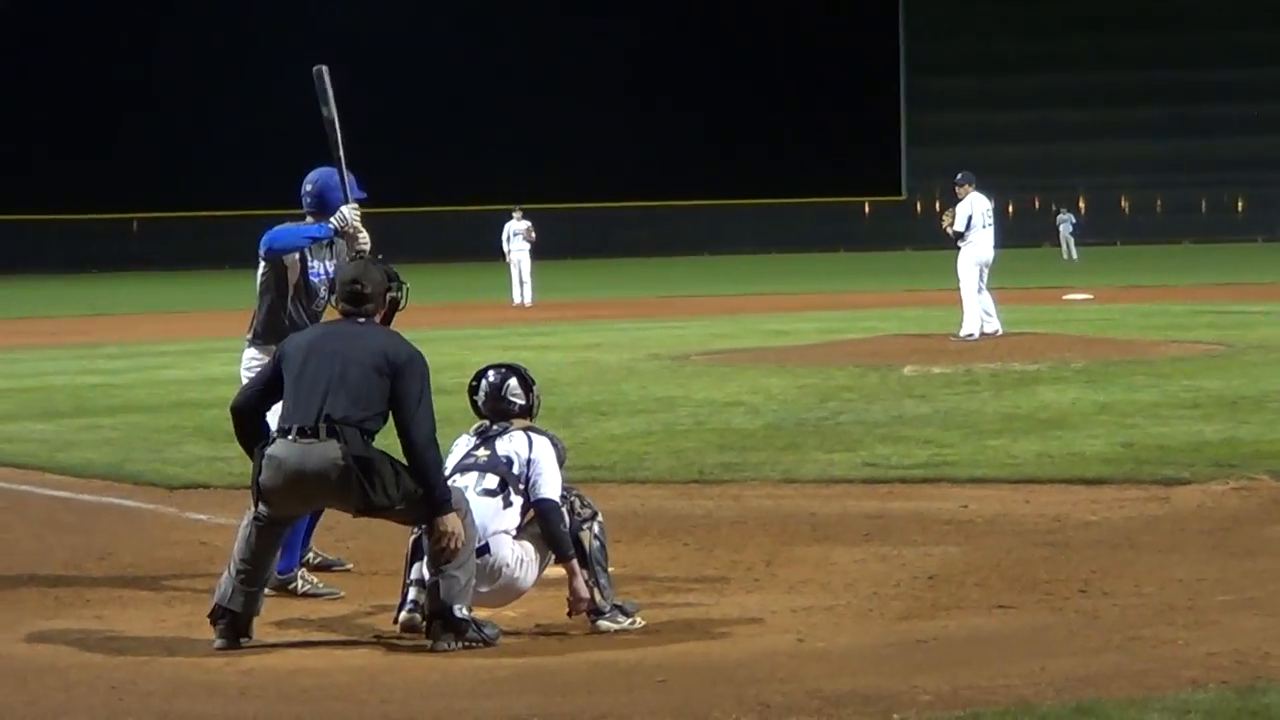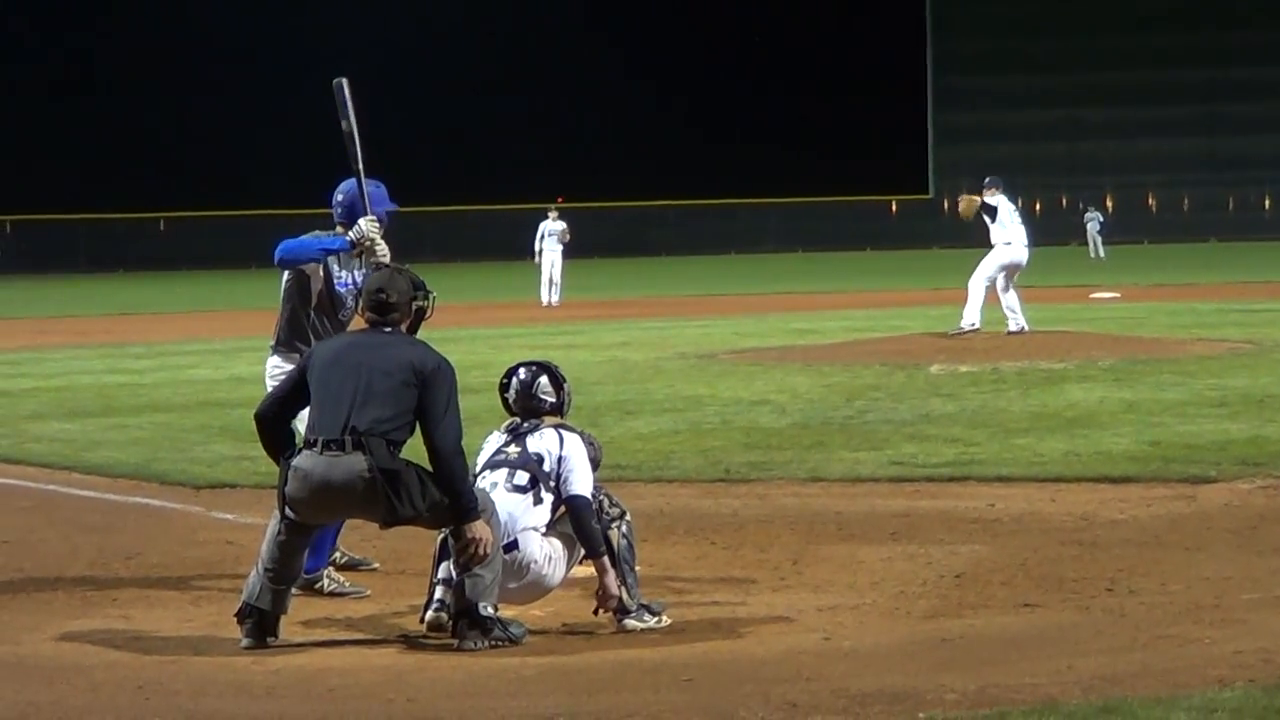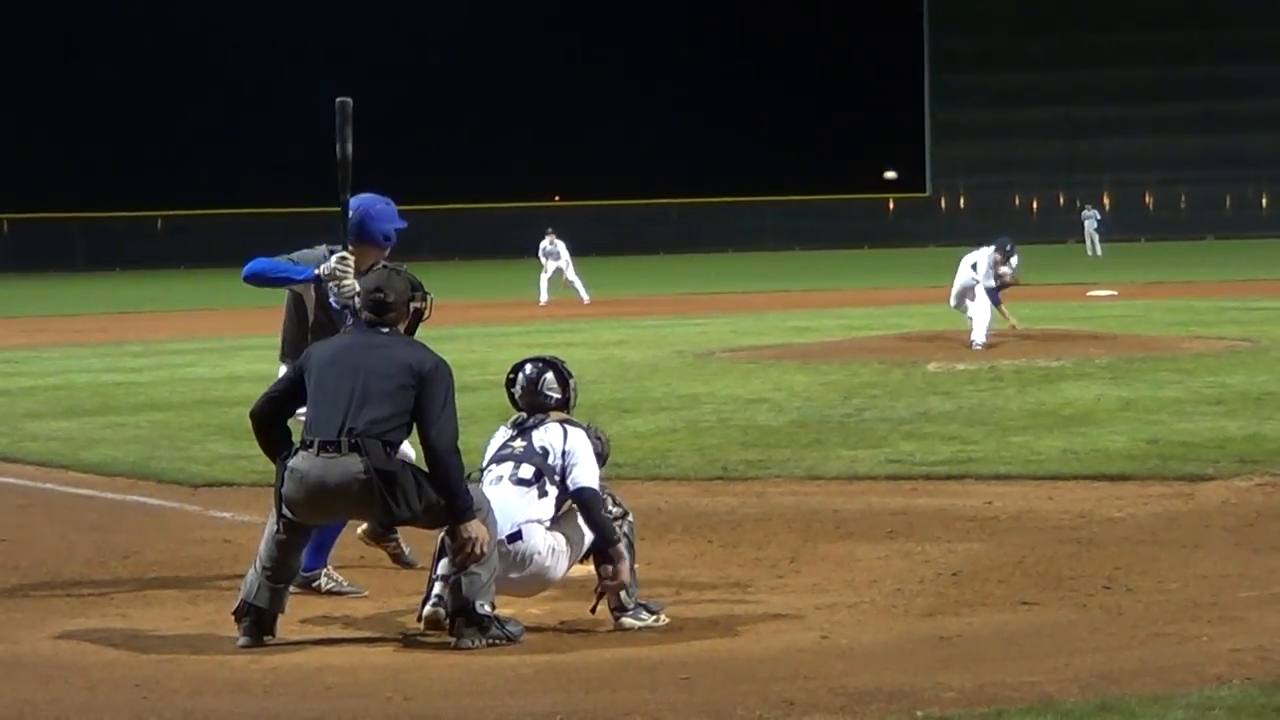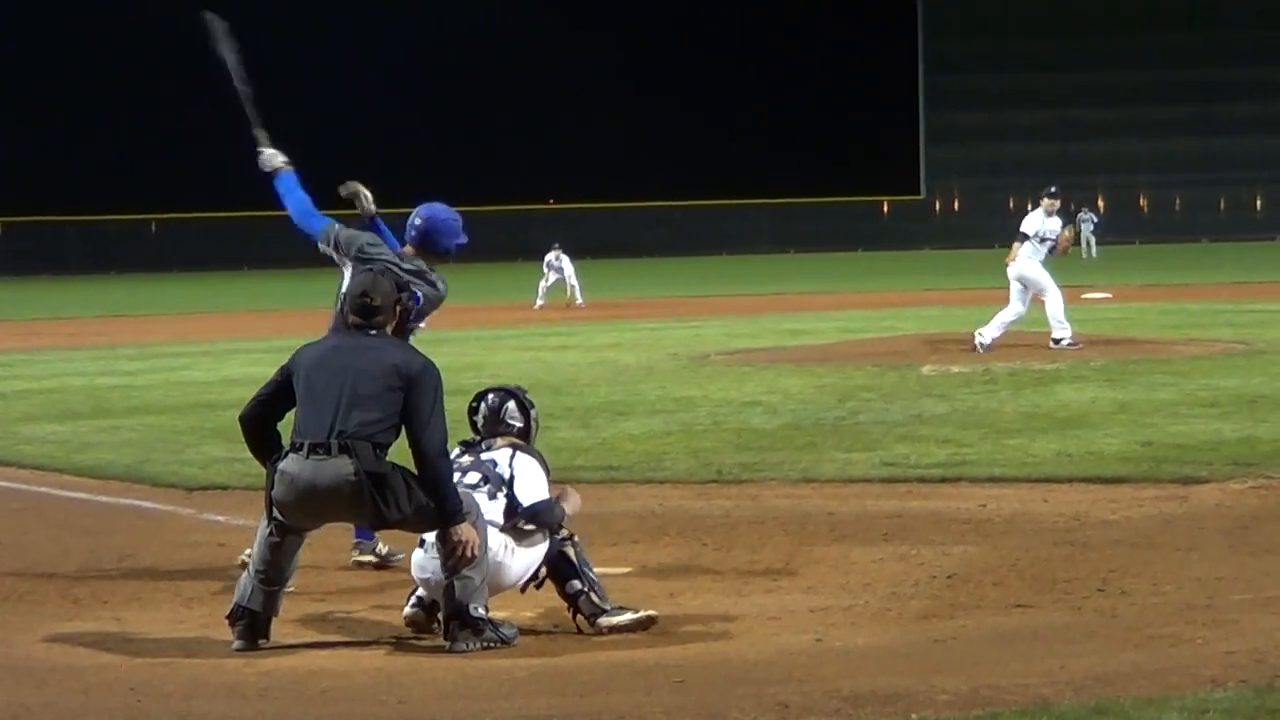
dt=0.7s
person 1, frame 1
left shoulder: (335, 244)
right shoulder: (288, 239)
right elbow: (271, 244)
left wrist: (360, 254)
right wrist: (331, 227)
right hip: (271, 364)
left ankle: (300, 550)
right ankle: (284, 572)
person 1, frame 2
left shoulder: (361, 254)
right shoulder: (317, 247)
right elbow: (283, 254)
left wrist: (382, 265)
right wrist: (348, 242)
right hip: (294, 371)
left ankle: (327, 548)
right ankle: (312, 572)
person 1, frame 3
right shoulder: (313, 261)
right elbow: (252, 271)
left wrist: (357, 296)
right wrist: (318, 275)
left knee: (401, 458)
left ankle: (381, 529)
right ankle: (310, 572)
person 1, frame 4
left shoulder: (365, 249)
right shoulder: (436, 291)
left elbow: (306, 218)
left wrist: (279, 168)
right wrist: (373, 217)
left ankle: (367, 544)
person 2, frame 1
left shoulder: (298, 341)
right shoulder: (399, 350)
left elbow: (244, 407)
right elbow: (418, 437)
left wrist: (266, 464)
right wrist: (443, 508)
left hip: (283, 462)
right hip: (343, 462)
left knee: (265, 514)
right knee: (452, 506)
left ankle: (229, 621)
right ankle: (452, 621)
person 2, frame 2
left shoulder: (324, 350)
right shoulder: (428, 361)
left elbow: (268, 415)
right elbow: (445, 446)
left wrist: (294, 469)
right wrist: (469, 516)
left hip: (309, 475)
right hip: (372, 475)
left knee: (290, 514)
right knee: (479, 508)
left ankle: (257, 620)
right ankle: (478, 620)
person 2, frame 3
left shoulder: (321, 350)
right shoulder: (425, 361)
left elbow: (263, 414)
right elbow: (441, 446)
left wrist: (291, 468)
right wrist: (465, 517)
left hip: (307, 477)
right hip: (369, 478)
left knee: (287, 514)
right knee: (475, 507)
left ankle: (254, 619)
right ankle: (474, 619)
person 2, frame 4
left shoulder: (310, 353)
right shoulder: (413, 363)
left elbow: (253, 418)
right elbow: (429, 448)
right wrist: (456, 519)
left hip: (297, 480)
right hip: (358, 479)
left knee: (280, 518)
right knee: (463, 509)
left ankle: (247, 623)
right ankle: (468, 623)
person 3, frame 1
left shoulder: (463, 443)
right shoulder: (535, 442)
right elbow: (549, 515)
right wrist: (575, 576)
right hip: (501, 575)
right knee: (576, 507)
left ankle: (414, 606)
right ankle: (603, 610)
person 3, frame 2
left shoulder: (494, 440)
right shoulder: (566, 439)
right elbow: (580, 512)
right wrist: (606, 572)
right hip: (530, 573)
right knee: (606, 507)
left ankle: (441, 605)
right ankle: (630, 609)
person 3, frame 3
left shoulder: (502, 435)
right shoulder: (571, 433)
right elbow: (588, 499)
right wrist: (620, 555)
right hip: (533, 564)
right knee: (609, 507)
left ankle: (438, 602)
right ankle: (626, 608)
person 3, frame 4
left shoulder: (458, 454)
right shoulder: (523, 458)
right elbow: (539, 513)
right wrist: (565, 508)
left hip: (426, 567)
right knee: (556, 533)
left ankle: (423, 606)
right ankle: (600, 611)
